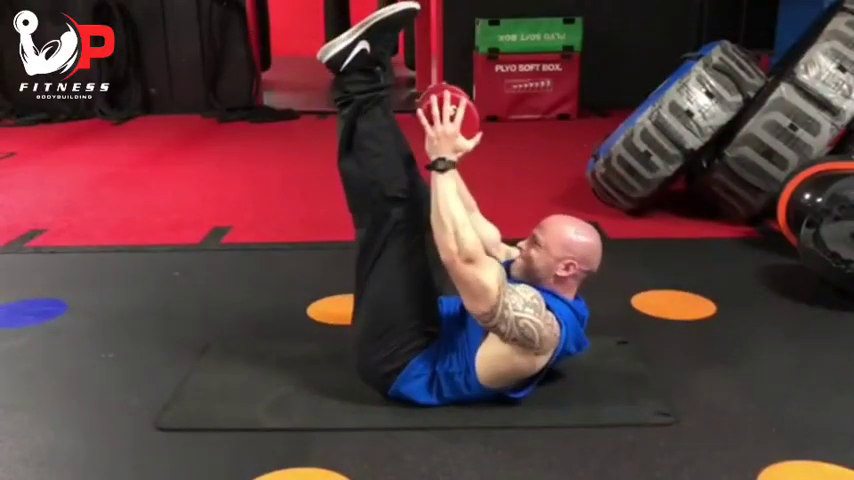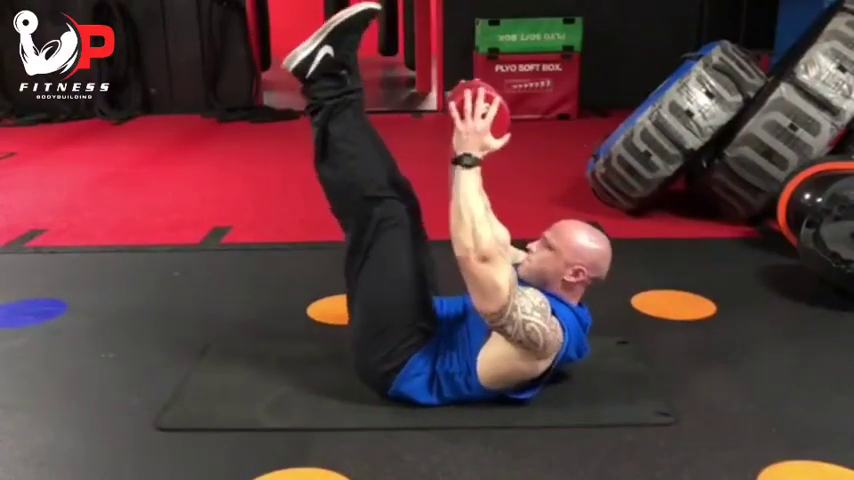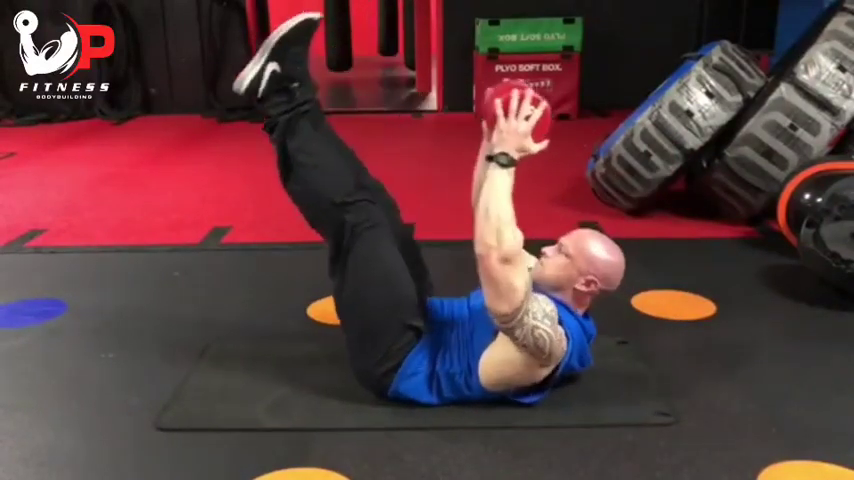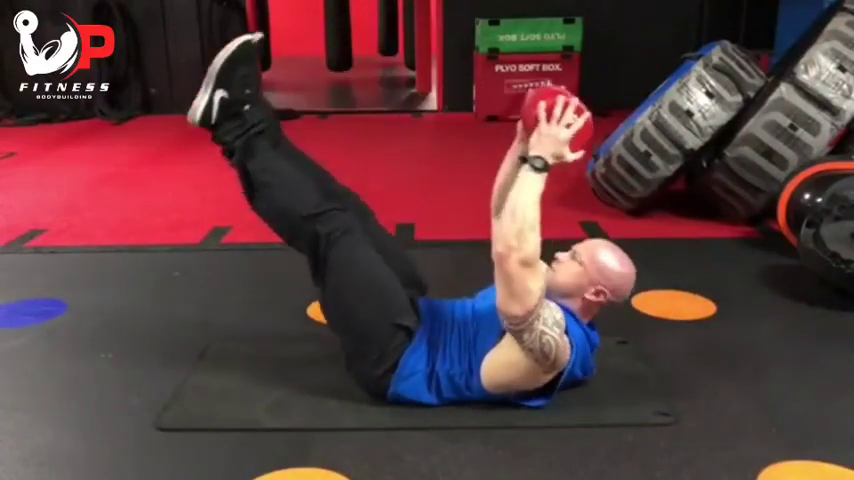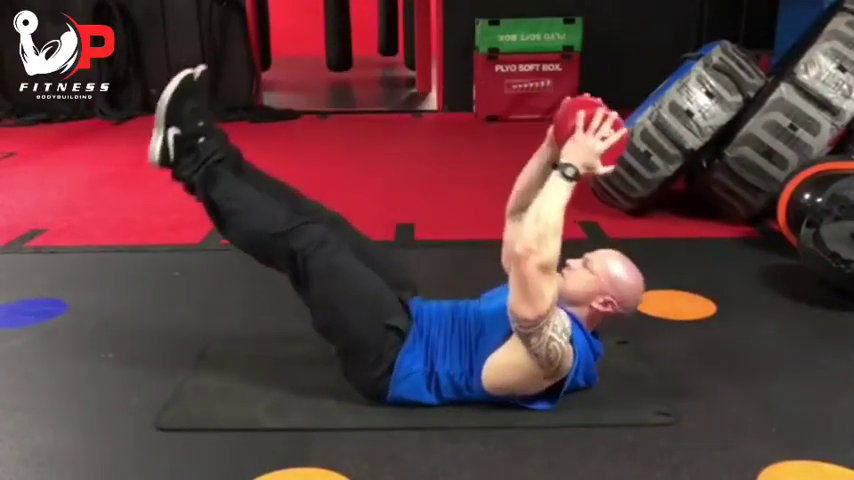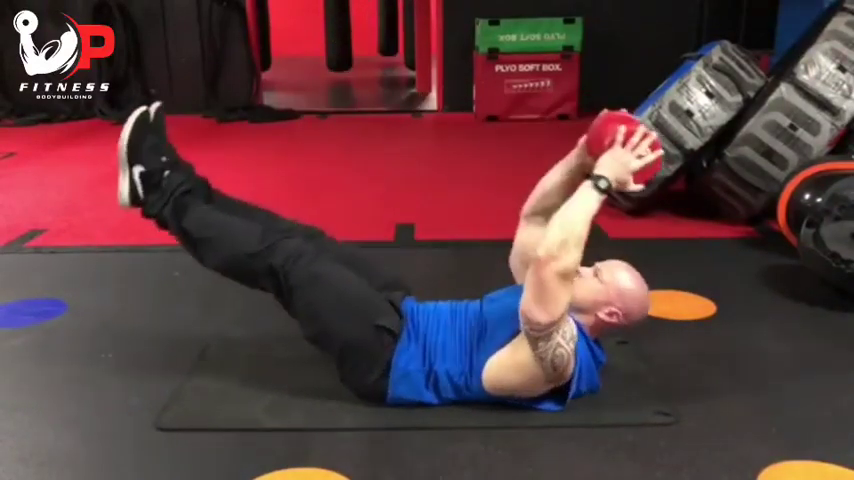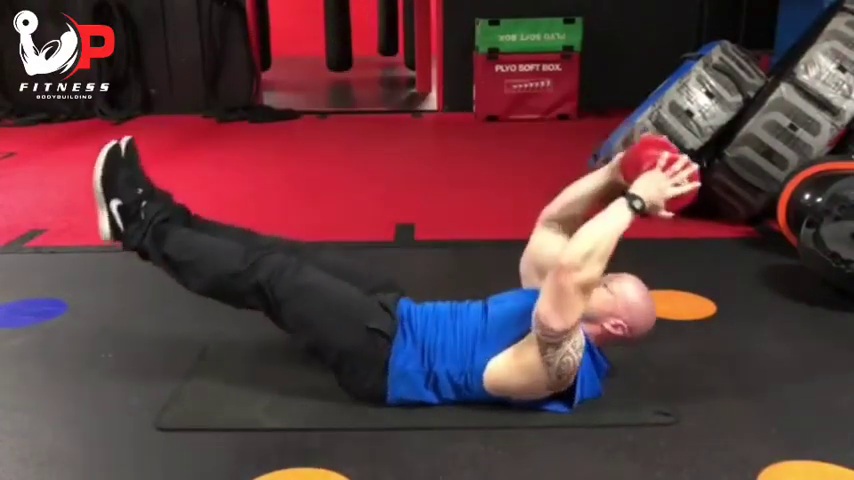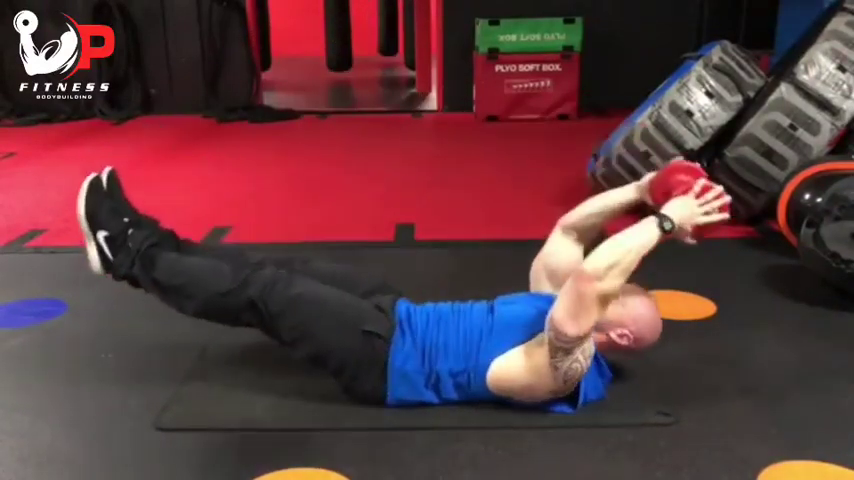
dt=0.2s
person 1, frame 1
left shoulder: (537, 325)
right shoulder: (535, 280)
left elbow: (461, 257)
right elbow: (474, 225)
left wrist: (442, 163)
right wrist: (445, 155)
left hip: (401, 361)
right hip: (428, 333)
left knee: (395, 213)
right knee: (411, 207)
left ankle: (363, 86)
person 1, frame 2
left shoulder: (541, 329)
right shoulder: (542, 288)
left elbow: (474, 255)
right elbow: (484, 227)
left wrist: (468, 159)
right wrist: (470, 153)
left hip: (401, 362)
right hip: (428, 331)
left knee: (380, 212)
right knee: (396, 205)
left ankle: (332, 88)
person 1, frame 3
left shoulder: (547, 336)
right shoulder: (546, 294)
left elbow: (494, 253)
right elbow: (498, 233)
left wrist: (504, 158)
right wrist: (494, 146)
left hip: (400, 361)
right hip: (425, 329)
left knee: (356, 219)
right knee: (373, 209)
left ankle: (285, 105)
right ankle: (289, 99)
person 1, frame 4
left shoulder: (552, 344)
right shoulder: (554, 304)
left elbow: (513, 254)
right elbow: (503, 219)
left wrist: (536, 162)
right wrist: (525, 145)
left hip: (396, 361)
right hip: (420, 325)
left knee: (331, 230)
right knee: (347, 214)
left ankle: (241, 131)
right ankle: (245, 122)
person 1, frame 5
left shoulder: (557, 348)
right shoulder: (555, 308)
left elbow: (531, 257)
right elbow: (519, 218)
left wrist: (568, 170)
right wrist: (553, 151)
left hip: (393, 361)
right hip: (415, 320)
left knee: (308, 245)
right knee: (324, 228)
left ankle: (200, 165)
right ankle: (205, 154)
person 1, frame 6
left shoulder: (561, 356)
right shoulder: (552, 313)
left elbow: (551, 262)
right elbow: (534, 221)
left wrist: (600, 183)
right wrist: (582, 161)
left hip: (391, 360)
right hip: (407, 319)
left knee: (288, 261)
right knee: (305, 243)
left ankle: (168, 198)
right ankle: (172, 188)
person 1, frame 7
left shoulder: (567, 362)
right shoulder: (554, 312)
left elbow: (572, 272)
right elbow: (553, 226)
left wrist: (633, 202)
right wrist: (614, 177)
left hip: (389, 360)
right hip: (402, 316)
left knee: (275, 279)
right knee: (292, 258)
left ankle: (146, 230)
right ankle: (155, 218)
person 1, frame 8
left shoulder: (569, 367)
right shoulder: (560, 307)
left elbow: (592, 276)
right elbow: (570, 231)
left wrist: (664, 223)
right wrist: (641, 192)
left hip: (389, 361)
right hip: (400, 317)
left knee: (267, 294)
right knee: (283, 273)
left ankle: (133, 257)
right ankle: (144, 244)
